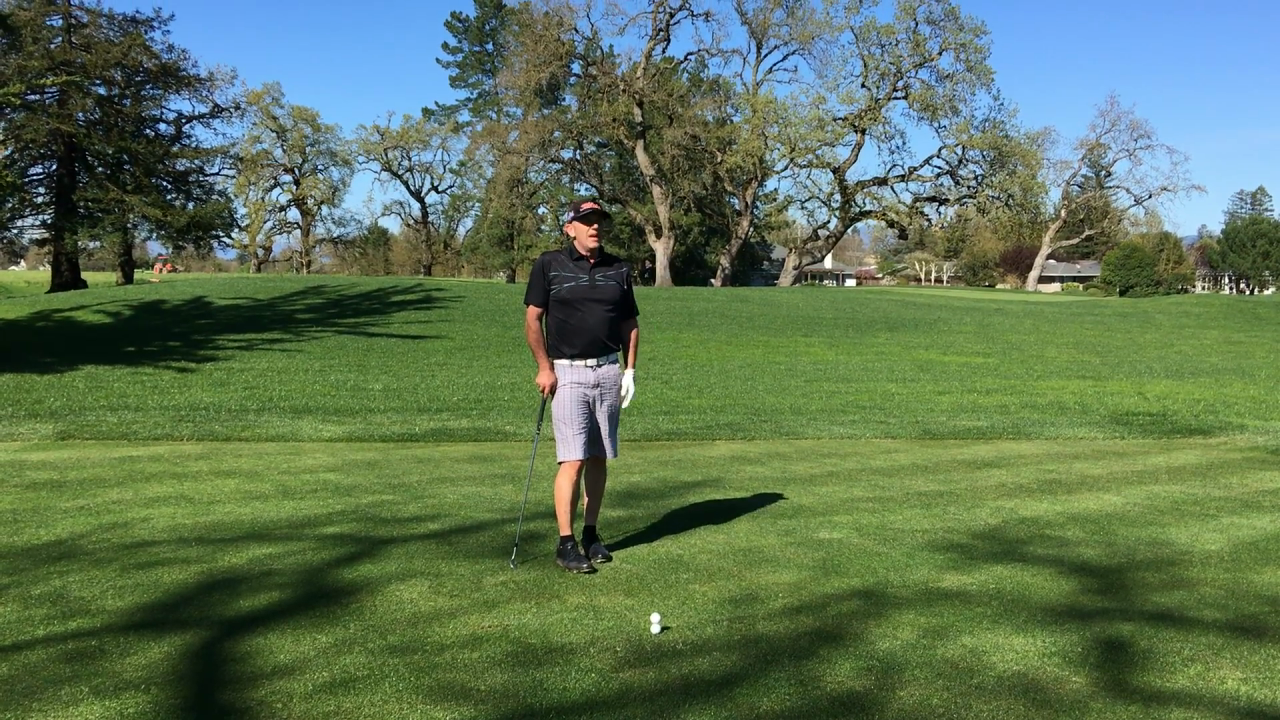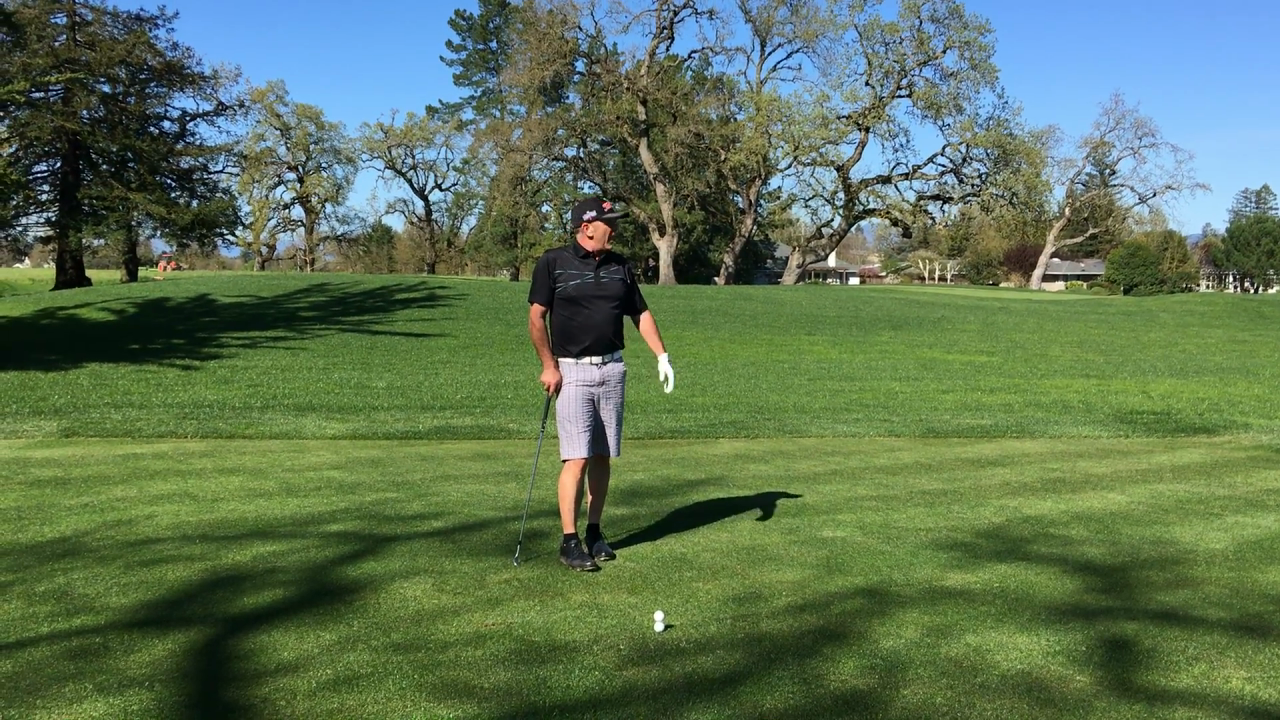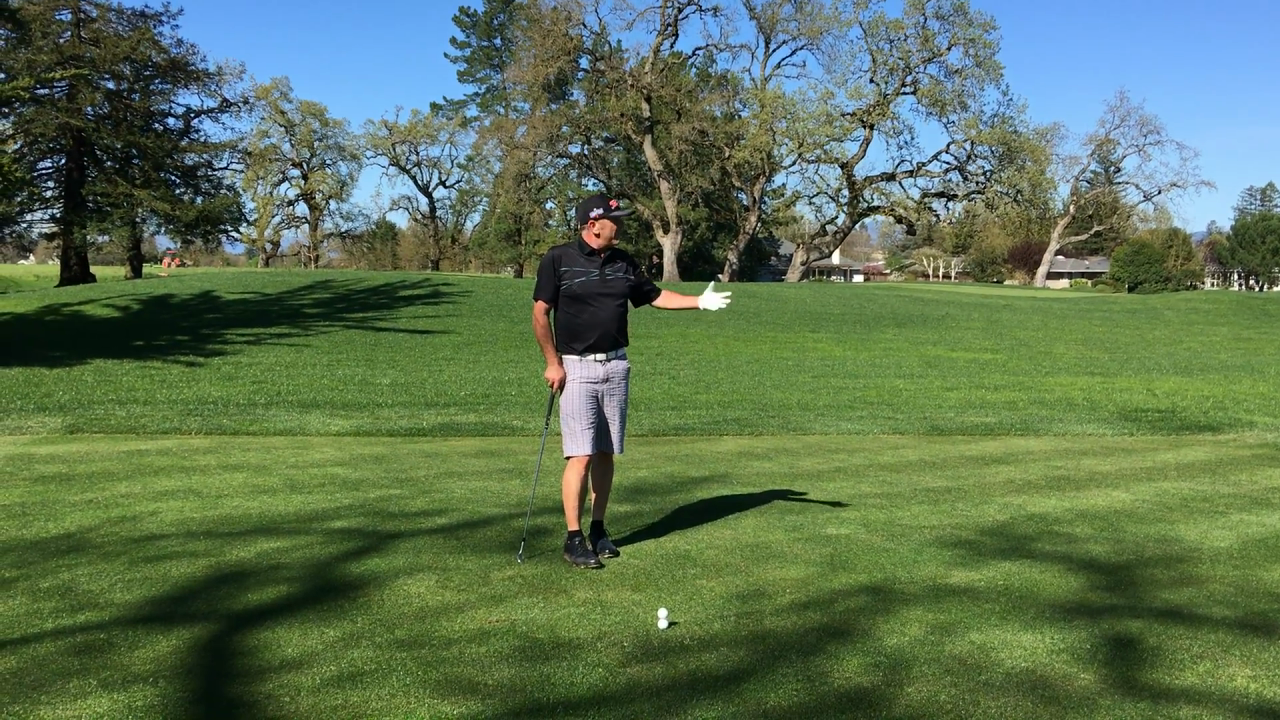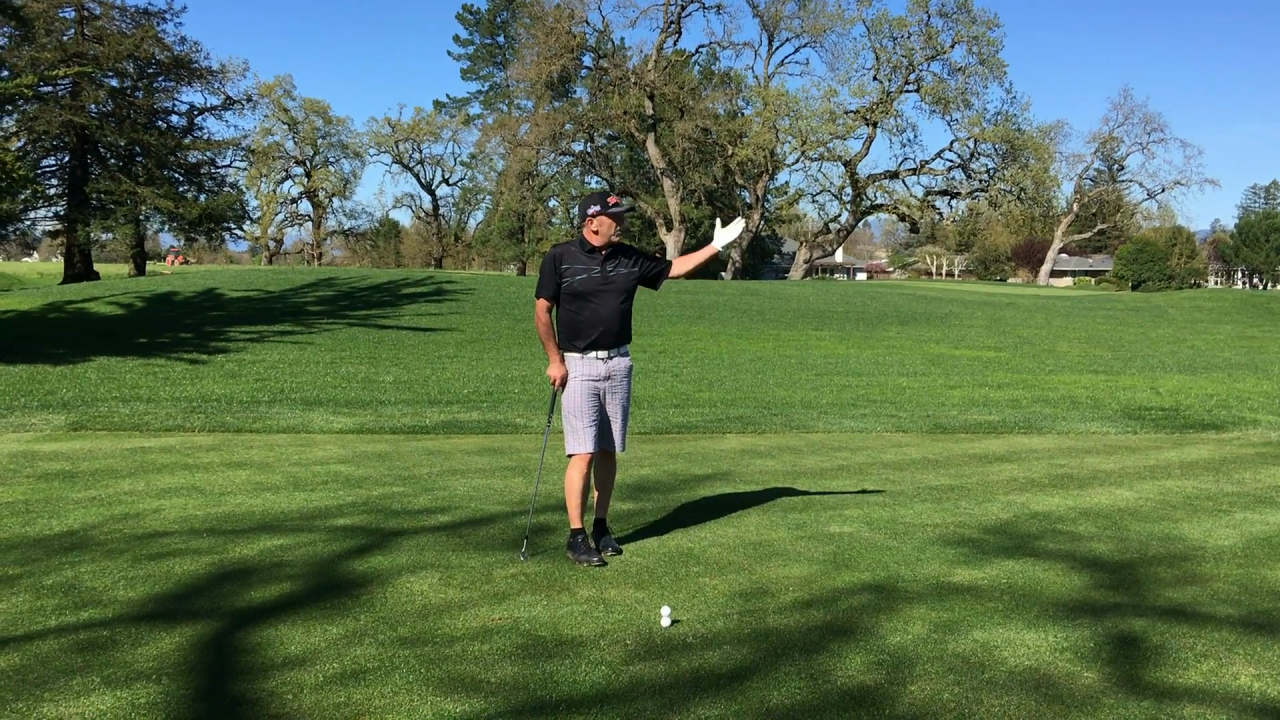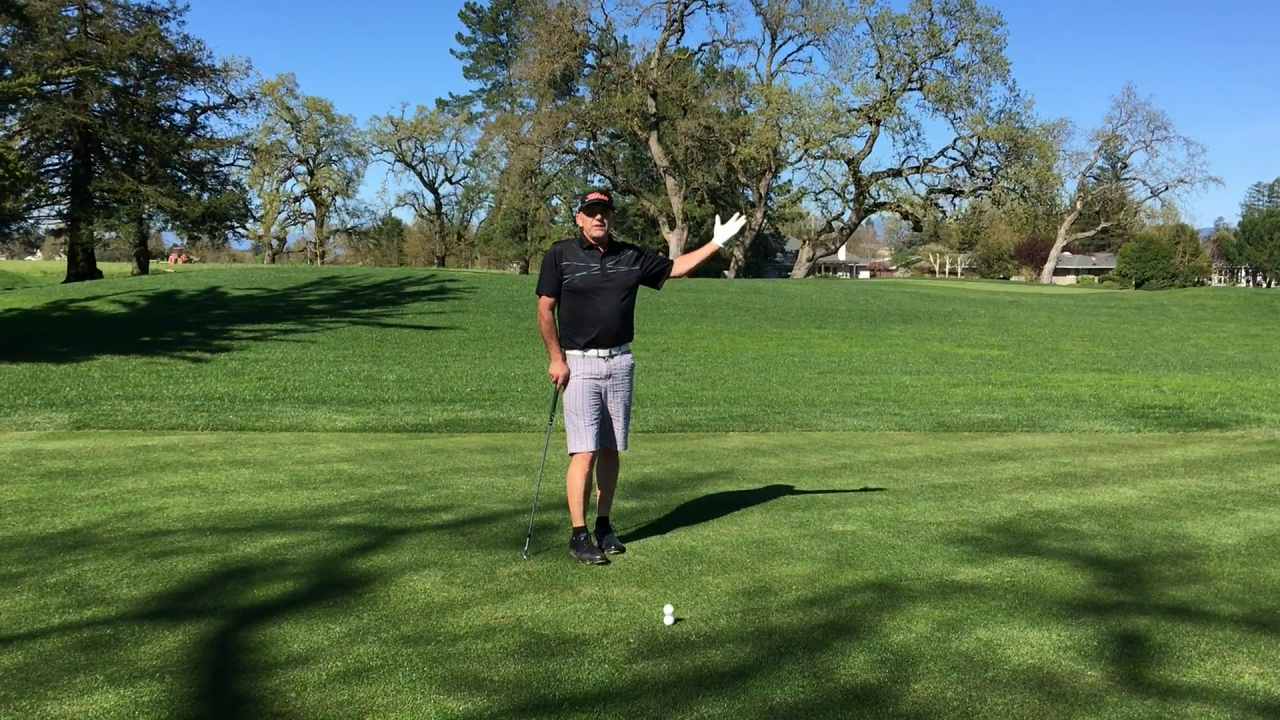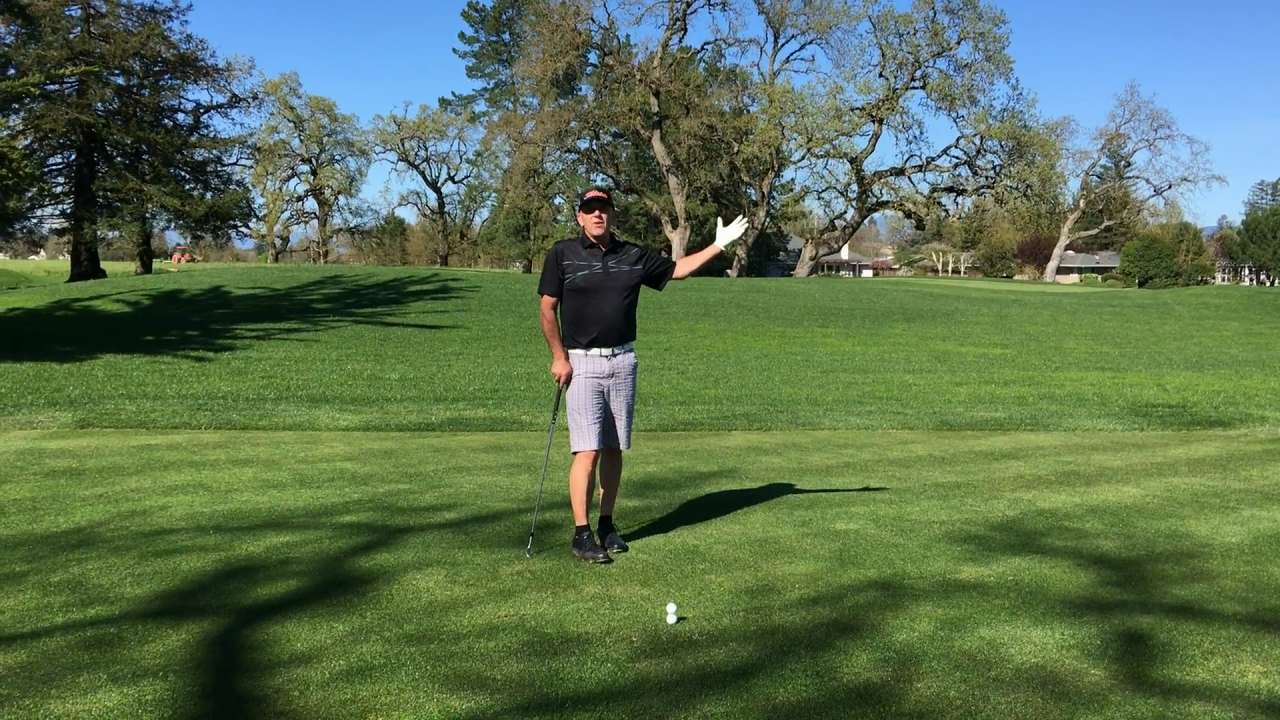
dt=0.3s
person 1, frame 1
left shoulder: (618, 268)
right shoulder: (549, 264)
left elbow: (630, 322)
right elbow: (533, 318)
left wrist: (630, 370)
right wrist: (544, 367)
left hip: (608, 371)
right hip: (567, 372)
left knee: (598, 458)
right knee: (572, 460)
left ankle: (590, 534)
right ankle: (565, 543)
person 1, frame 2
left shoulder: (621, 266)
right shoulder: (553, 262)
left elbow: (641, 314)
right elbow: (537, 317)
left wrist: (662, 356)
right wrist: (549, 365)
left hip: (613, 369)
right hip: (572, 371)
left knee: (602, 457)
right knee: (576, 458)
left ankle: (594, 532)
right ankle: (569, 540)
person 1, frame 3
left shoulder: (624, 263)
right shoulder: (558, 259)
left elbow: (657, 296)
right elbow: (540, 313)
left wrist: (699, 300)
right wrist: (553, 363)
left hip: (616, 366)
right hip: (577, 368)
left knee: (606, 454)
right knee: (580, 455)
left ankle: (598, 528)
right ankle: (573, 538)
person 1, frame 4
left shoulder: (630, 258)
right shoulder: (560, 257)
left elbow: (673, 268)
right elbow: (542, 311)
left wrist: (716, 245)
right wrist: (554, 360)
left hip: (619, 364)
right hip: (578, 365)
left knee: (609, 451)
right knee: (583, 453)
left ankle: (600, 527)
right ankle: (576, 536)
person 1, frame 5
left shoulder: (631, 256)
right shoulder: (560, 254)
left elbow: (675, 266)
right elbow: (545, 309)
left wrist: (717, 242)
right wrist: (557, 358)
left hip: (620, 362)
right hip: (579, 363)
left knee: (611, 449)
right knee: (585, 451)
left ankle: (604, 525)
right ankle: (578, 534)
person 1, frame 6
left shoulder: (634, 255)
right shoulder: (562, 253)
left elbow: (677, 269)
right elbow: (547, 308)
left wrist: (719, 245)
right wrist: (559, 357)
left hip: (623, 361)
right hip: (582, 362)
left knee: (614, 448)
right knee: (588, 450)
left ankle: (607, 524)
right ankle: (581, 533)
